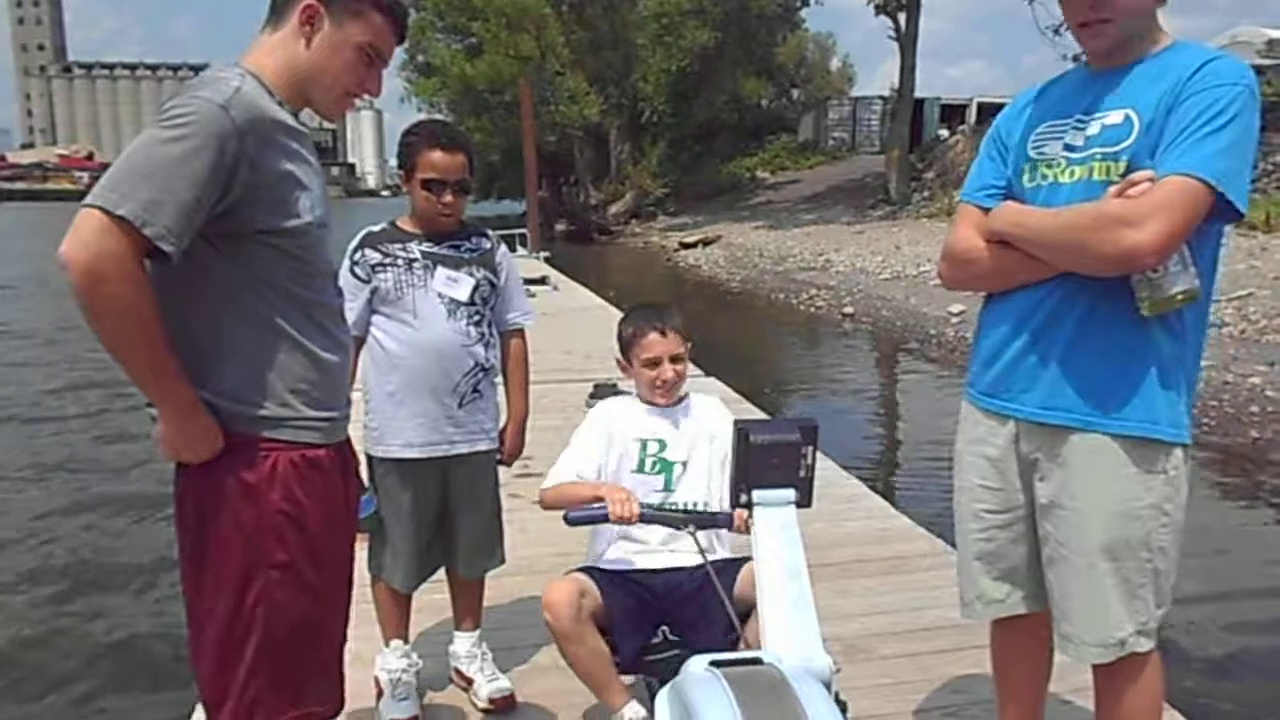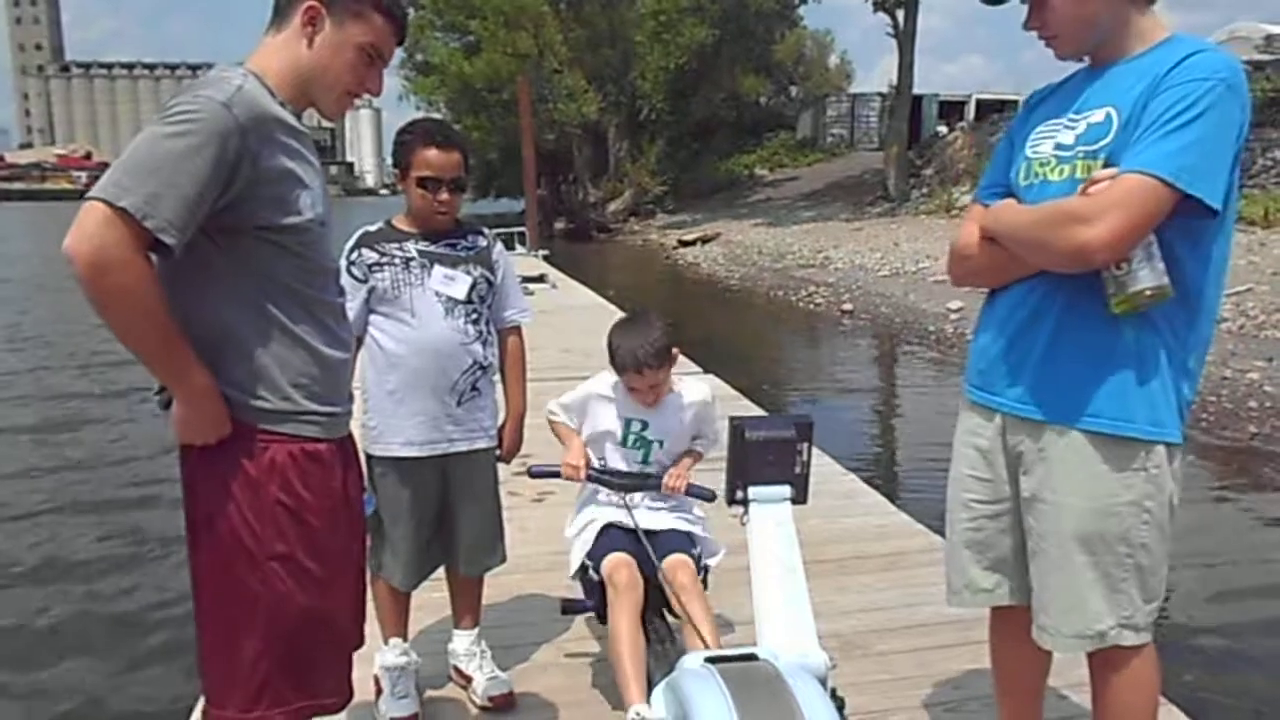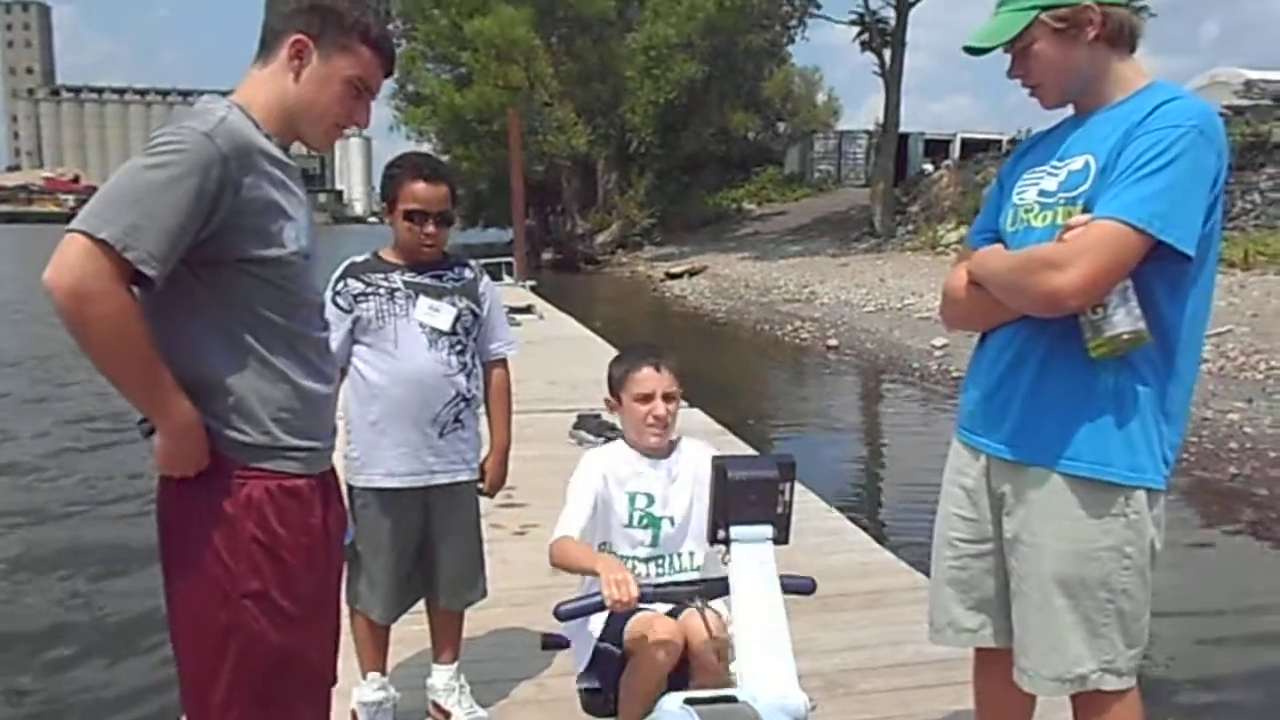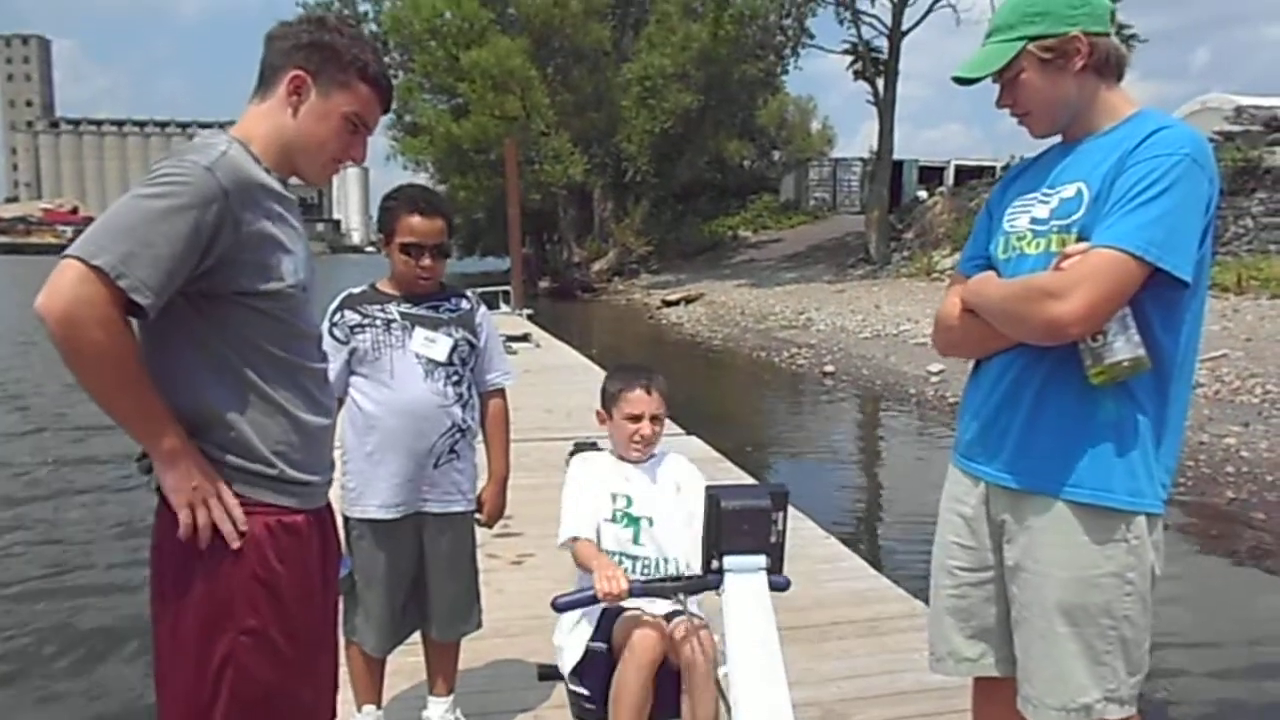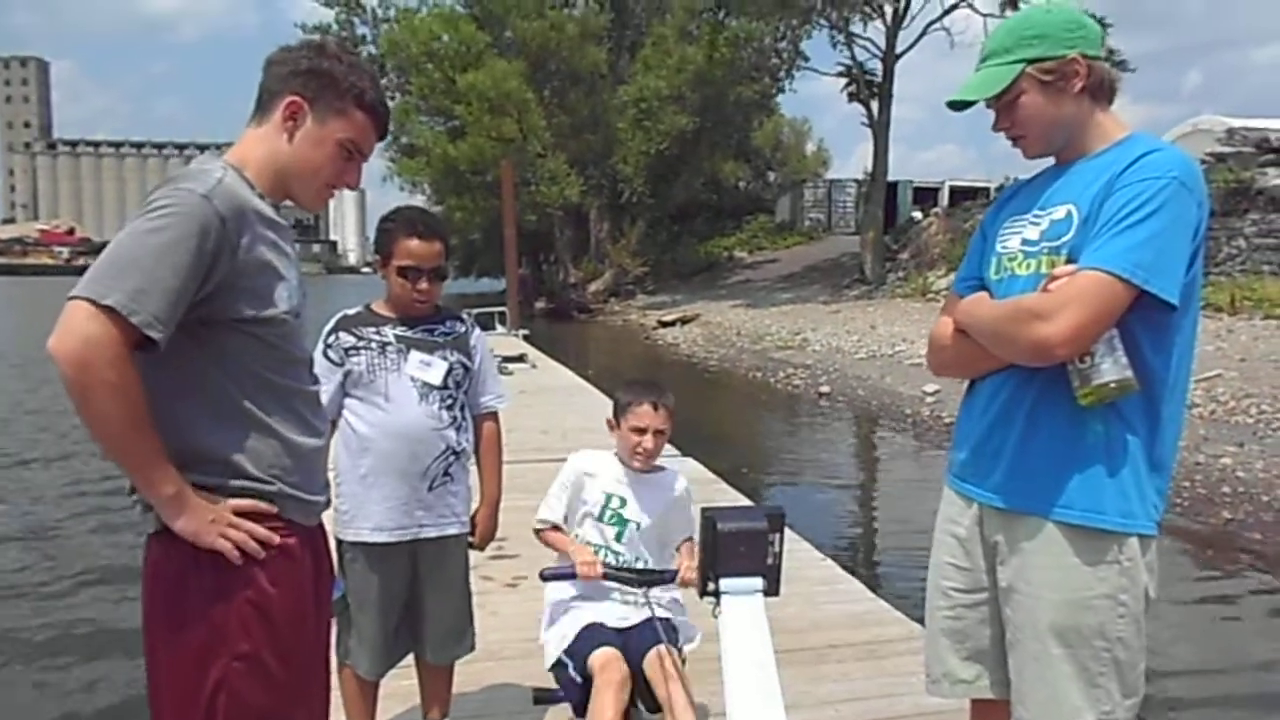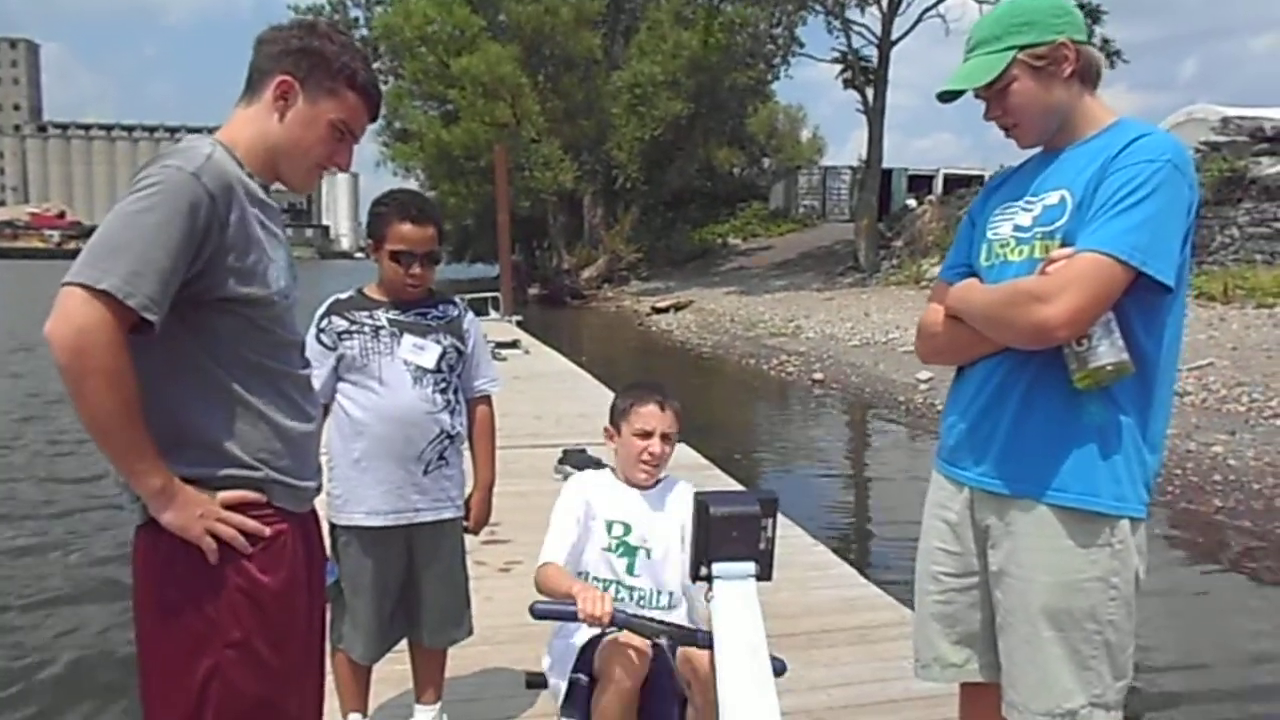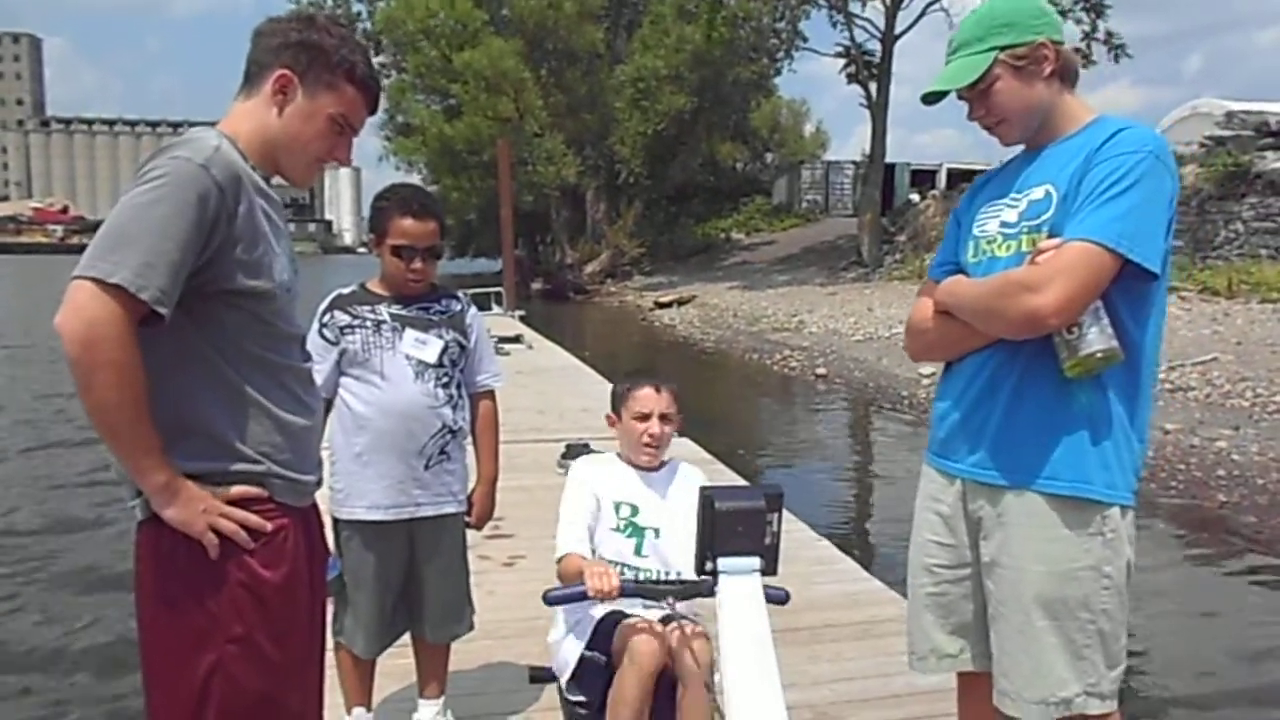
dt=0.5s
person 1, frame 1
left shoulder: (1212, 83)
right shoulder: (1031, 110)
left elbow: (1142, 236)
right elbow: (958, 261)
left wrist: (1016, 221)
right wrist: (1088, 236)
left hip: (1117, 411)
right hip: (998, 398)
left knee: (1119, 636)
right knee: (1014, 605)
person 1, frame 2
left shoulder: (1199, 79)
right shoulder: (1043, 106)
left elbow: (1096, 233)
right elbow: (965, 258)
left wrist: (1007, 219)
right wrist: (1059, 231)
left hip: (1106, 406)
right hip: (995, 392)
left knee: (1111, 628)
right knee: (1009, 599)
person 1, frame 3
left shoulder: (1176, 126)
right shoulder: (1032, 154)
left elbow: (1069, 280)
right elbow: (957, 304)
left wrist: (992, 264)
right wrist: (1037, 280)
left hip: (1090, 451)
right hip: (985, 436)
right knee: (995, 646)
person 1, frame 4
left shoulder: (1166, 153)
right shoulder: (1020, 182)
left elbow: (1068, 309)
right elbow: (950, 331)
left wrist: (984, 290)
right wrist: (1032, 302)
left hip: (1086, 483)
right hip: (982, 466)
person 1, frame 5
left shoulder: (1156, 176)
right shoulder: (1014, 203)
left elbow: (1055, 332)
right elbow: (942, 351)
left wrist: (975, 311)
right wrist: (1025, 323)
left hip: (1079, 505)
right hip: (975, 490)
person 1, frame 6
left shoulder: (1147, 160)
right shoulder: (1002, 190)
left elbow: (1056, 311)
right elbow: (932, 337)
left wrist: (969, 297)
right wrist: (1019, 308)
left hip: (1071, 489)
right hip: (964, 473)
person 1, frame 7
left shoulder: (1128, 153)
right shoulder: (988, 190)
left elbow: (1045, 303)
right elbow: (920, 335)
left wrist: (956, 292)
right wrist: (1008, 303)
left hip: (1060, 476)
right hip: (954, 464)
person 2, frame 1
left shoulder: (281, 132)
right shoulder: (224, 113)
right elbow: (92, 253)
left wrist: (329, 435)
right wrist: (182, 411)
left hip: (308, 454)
right hip: (259, 466)
person 2, frame 2
left shoulder: (282, 131)
right shoulder: (226, 110)
right elbow: (97, 245)
left wrist: (329, 444)
right wrist: (196, 395)
left hip: (313, 447)
right hip: (262, 456)
person 2, frame 3
left shoulder: (272, 163)
right shoulder: (213, 142)
right elbow: (77, 277)
left wrist: (314, 464)
right wrist: (178, 423)
left hip: (295, 484)
right hip: (242, 493)
person 2, frame 4
left shoulder: (267, 195)
right shoulder: (213, 176)
right elbow: (70, 302)
left wrist: (303, 517)
right wrist: (173, 453)
left hip: (293, 517)
right hip: (239, 527)
person 2, frame 5
left shoulder: (261, 220)
right shoulder: (207, 202)
right elbow: (81, 342)
left wrist: (297, 529)
right wrist: (174, 501)
left hip: (287, 541)
right hip: (235, 551)
person 2, frame 6
left shoulder: (251, 199)
right shoulder: (195, 178)
right elbow: (78, 327)
left wrist: (286, 513)
right wrist: (161, 491)
left hip: (279, 526)
right hip: (228, 538)
person 2, frame 7
left shoulder: (250, 190)
right shoulder: (200, 170)
right elbow: (87, 322)
left wrist: (295, 514)
right wrist: (165, 488)
left hip: (278, 523)
right hip: (227, 536)
person 3, frame 1
left shoulder: (488, 251)
right shoulder: (372, 251)
left elbow: (512, 336)
right elbow: (343, 340)
left wrist: (517, 418)
left hip: (472, 434)
right hip: (398, 437)
left knee: (470, 550)
right knee: (394, 554)
left ankle: (468, 651)
right ankle: (396, 663)
person 3, frame 2
left shoulder: (484, 249)
right shoulder: (369, 250)
left elbow: (509, 333)
left wrist: (516, 414)
left hip: (471, 430)
right hip: (396, 435)
left knee: (470, 546)
right knee: (393, 552)
left ankle: (467, 647)
right ankle: (394, 660)
person 3, frame 3
left shoulder: (471, 282)
right shoulder: (355, 281)
left elbow: (495, 367)
left wrist: (500, 448)
left hip: (453, 462)
right hip: (379, 466)
left knee: (450, 580)
right knee: (374, 585)
person 3, frame 4
left shoulder: (468, 313)
right shoulder: (351, 312)
left elbow: (492, 396)
left wrist: (498, 478)
left hip: (448, 493)
right hip: (374, 496)
left knee: (446, 612)
right knee: (369, 617)
person 3, frame 5
left shoulder: (463, 336)
right shoulder: (346, 334)
left elbow: (485, 420)
left wrist: (490, 501)
left hip: (443, 517)
right hip: (368, 519)
left knee: (439, 636)
right knee: (361, 641)
person 3, frame 6
left shoulder: (456, 319)
right shoulder: (338, 317)
left elbow: (479, 404)
left wrist: (484, 485)
left hip: (437, 501)
right hip: (361, 504)
left knee: (433, 617)
right knee: (355, 623)
person 3, frame 7
left shoulder: (459, 314)
right shoulder: (341, 313)
left elbow: (482, 398)
left wrist: (486, 480)
left hip: (440, 496)
right hip: (363, 498)
left knee: (436, 613)
right knee: (358, 617)
person 4, frame 1
left shoulder: (711, 413)
right shoulder: (609, 416)
right elbow: (550, 495)
left wrist: (743, 507)
right wrist: (605, 490)
left hip: (699, 568)
right hip: (624, 573)
right knee: (558, 600)
person 4, frame 2
left shoulder: (697, 397)
right shoulder: (598, 392)
right elbow: (556, 413)
left wrist: (686, 463)
right wrist: (573, 444)
left hip: (671, 518)
right hip: (608, 517)
left knee: (682, 575)
right knee: (623, 578)
person 4, frame 3
left shoulder: (701, 460)
right shoulder: (600, 465)
right elbow: (560, 549)
right wrist: (604, 563)
left hip: (690, 601)
right hip: (616, 616)
left knee: (705, 634)
right knee: (661, 637)
person 4, frame 4
left shoulder: (681, 471)
right shoulder: (587, 468)
right elbow: (579, 542)
right wrist: (600, 564)
left hip: (673, 609)
right hip: (605, 615)
left knee: (697, 641)
right knee: (646, 637)
person 4, frame 5
left shoulder: (675, 486)
right shoulder: (584, 467)
left elbow: (684, 539)
right elbow: (544, 526)
left wrist: (689, 560)
right wrist: (574, 548)
left hip: (648, 608)
right hip: (584, 606)
left knee: (667, 669)
right knee: (611, 674)
person 4, frame 6
left shoulder: (684, 499)
right shoulder: (585, 489)
right elbow: (545, 573)
right wrist: (580, 589)
right hip: (593, 639)
left knee: (708, 661)
right knee: (629, 655)
person 4, frame 7
left shoulder: (691, 482)
right shoulder: (589, 473)
right elbow: (566, 565)
right wrist: (590, 567)
left hip: (668, 615)
right hip: (597, 617)
left knee: (694, 644)
right knee: (646, 641)
